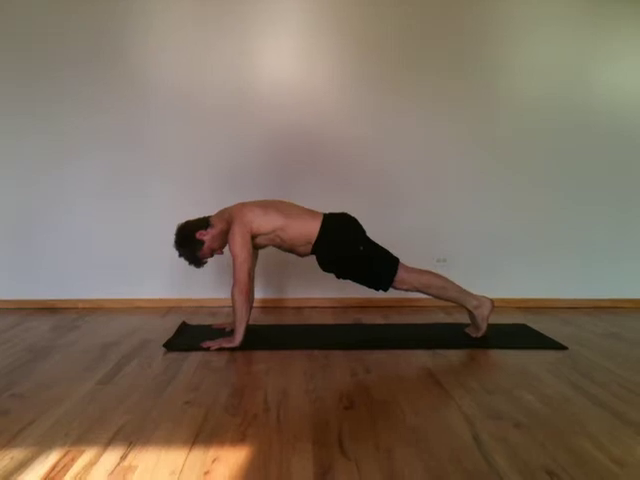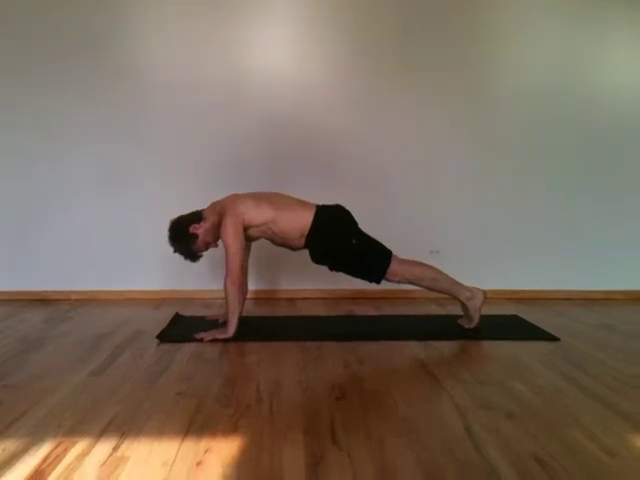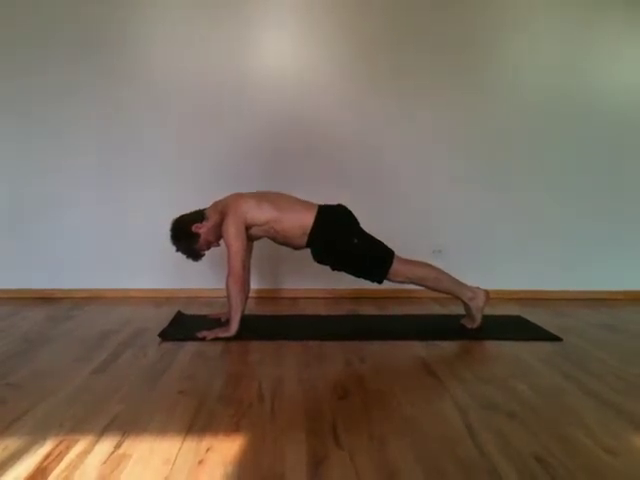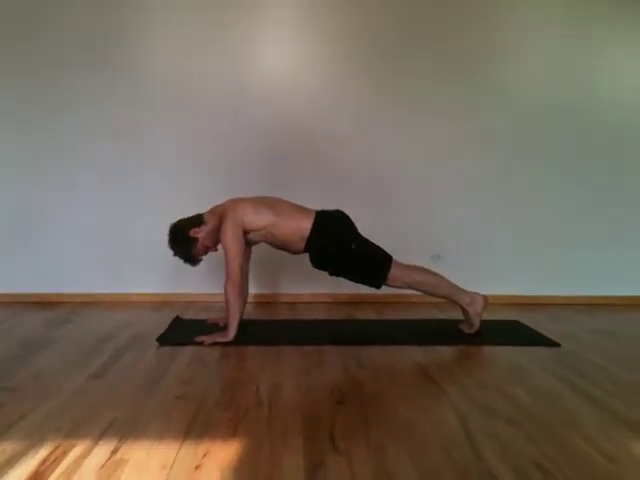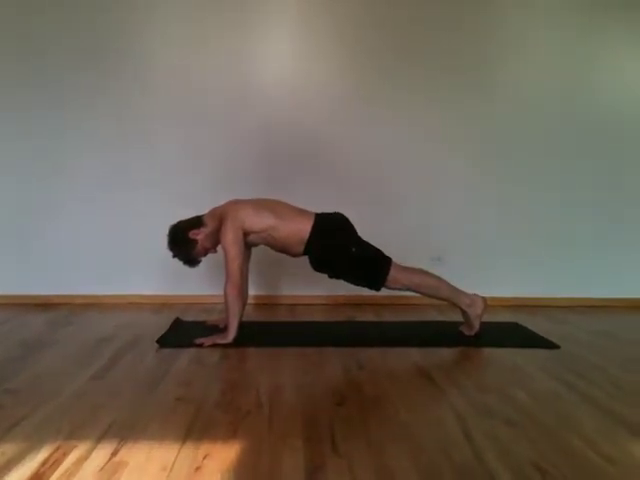
dt=1s
person 1, frame 1
left shoulder: (236, 228)
right shoulder: (239, 220)
left elbow: (241, 285)
right elbow: (249, 278)
left wrist: (237, 336)
right wrist: (240, 321)
left hip: (336, 237)
right hip: (333, 233)
left knee: (402, 278)
right knee: (402, 277)
left ankle: (474, 303)
right ankle: (473, 304)
person 1, frame 2
left shoulder: (228, 220)
right shoulder: (232, 213)
left elbow: (234, 277)
right elbow: (241, 271)
left wrist: (230, 327)
right wrist: (233, 313)
left hip: (328, 231)
right hip: (325, 225)
left knee: (394, 270)
right knee: (393, 269)
left ankle: (467, 294)
right ankle: (466, 295)
person 1, frame 3
left shoulder: (231, 219)
right shoulder: (235, 212)
left elbow: (236, 275)
right elbow: (244, 269)
left wrist: (232, 326)
right wrist: (234, 311)
left hip: (330, 231)
right hip: (327, 225)
left knee: (396, 271)
right knee: (396, 268)
left ankle: (469, 294)
right ankle: (468, 296)
person 1, frame 4
left shoulder: (228, 224)
right shoulder: (234, 217)
left elbow: (234, 280)
right elbow: (242, 274)
left wrist: (230, 330)
right wrist: (233, 315)
left hip: (328, 236)
right hip: (325, 231)
left knee: (395, 275)
right knee: (395, 273)
left ankle: (467, 299)
right ankle: (466, 300)
person 1, frame 5
left shoulder: (228, 226)
right shoulder: (233, 218)
left elbow: (234, 283)
right elbow: (242, 276)
left wrist: (230, 332)
right wrist: (232, 317)
left hip: (328, 239)
right hip: (325, 232)
left knee: (395, 278)
right knee: (394, 275)
left ankle: (467, 301)
right ankle: (466, 302)
